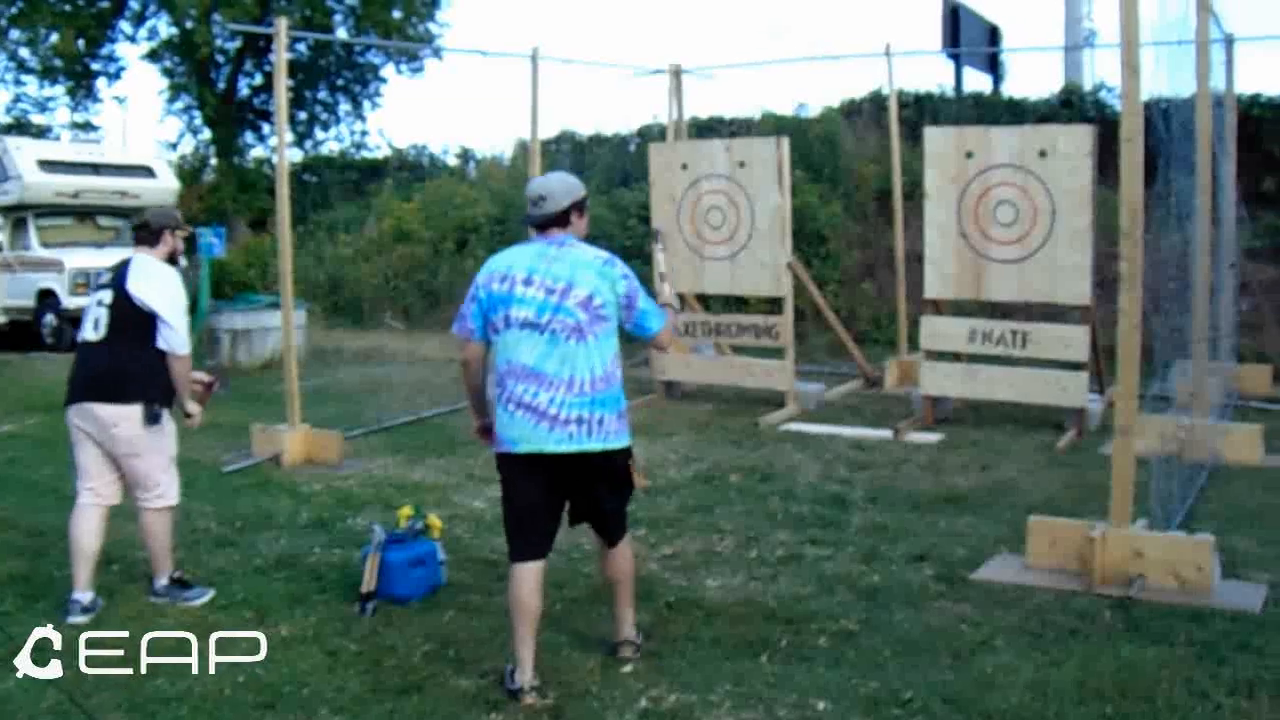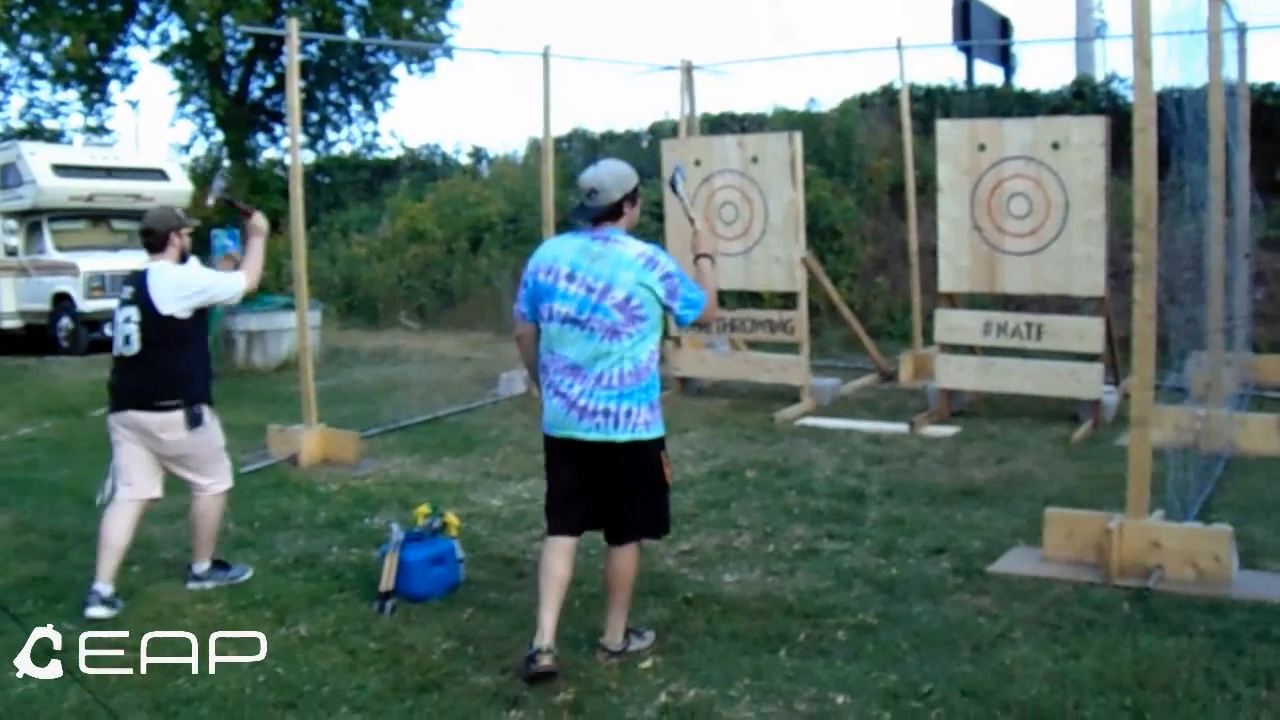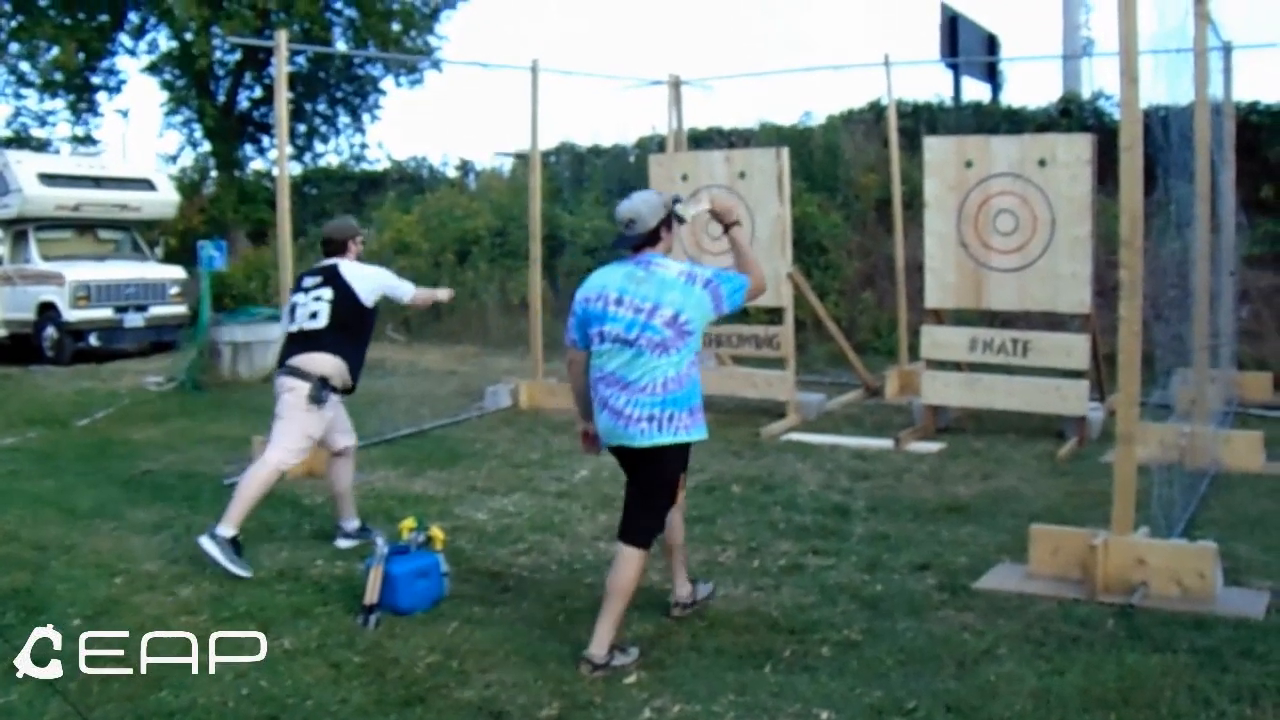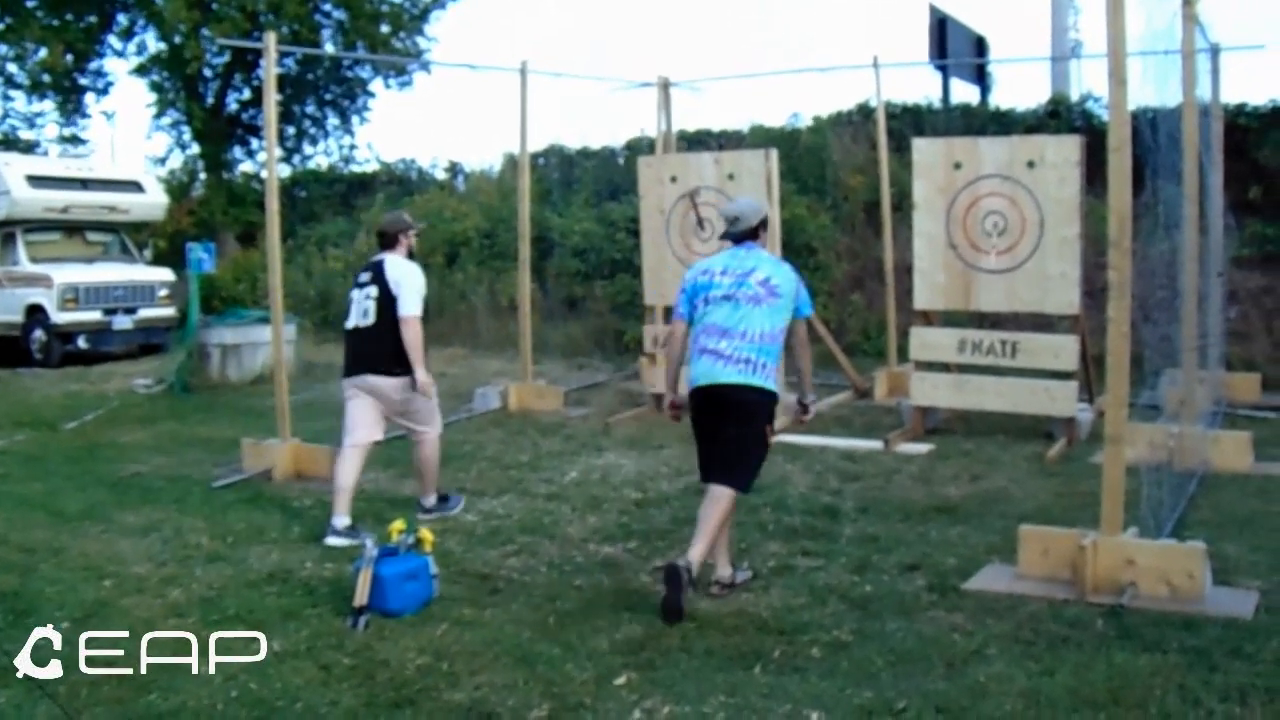
dt=1s
person 1, frame 1
left shoulder: (496, 269)
right shoulder: (606, 267)
left elbow: (471, 355)
right elbow: (661, 338)
left wrist: (480, 412)
right wrist: (668, 307)
left hip: (523, 436)
right hip: (599, 433)
left knee: (527, 552)
right knee: (613, 531)
left ankle: (523, 674)
right ankle: (627, 631)
person 1, frame 2
left shoulder: (547, 255)
right shoulder: (650, 263)
left elbow: (524, 333)
right elbow: (705, 312)
left wrist: (543, 387)
right wrist: (704, 258)
left hip: (564, 421)
right hip: (629, 424)
left knee: (561, 529)
right knee: (624, 534)
left ankle: (544, 641)
right ankle: (615, 637)
person 1, frame 3
left shoulder: (594, 284)
right shoulder: (692, 282)
left elbow: (576, 361)
right elbow: (756, 284)
left wrist: (586, 417)
right wrist: (733, 226)
left hip: (615, 426)
right hip: (665, 429)
left knee: (663, 502)
right knee: (635, 536)
left ankle: (683, 592)
right ankle: (600, 649)
person 1, frame 4
left shoulder: (699, 271)
right shoulder: (784, 273)
left elbow: (677, 334)
right elbow: (800, 341)
left wrist: (670, 390)
right wrist: (806, 395)
left hip: (703, 384)
right hip: (751, 386)
left knee: (717, 478)
right knee: (729, 482)
left ankle: (723, 570)
right ankle: (690, 563)
person 2, frame 1
left shoulder: (115, 276)
right shoulder: (162, 275)
right elbow: (176, 349)
left wrist: (186, 378)
right wrist: (188, 399)
left hip: (84, 402)
right hip: (131, 405)
left knee: (92, 495)
right knee: (156, 496)
left ankle: (80, 597)
right ankle: (165, 583)
person 2, frame 2
left shoulder: (134, 283)
right shoulder: (178, 279)
right elbow: (245, 281)
left wrist: (218, 274)
right wrist: (257, 236)
left hip: (127, 409)
right hip: (174, 411)
left knee: (127, 496)
right knee: (212, 481)
left ankle: (101, 590)
right ankle: (203, 568)
person 2, frame 3
left shoulder: (304, 280)
right shoulder: (363, 275)
left elbow: (290, 329)
right elbow: (414, 297)
right wrist: (437, 294)
left hip: (296, 375)
right hip: (315, 383)
left knee: (343, 447)
right knee: (277, 458)
left ankle: (349, 527)
right ankle: (223, 534)
person 2, frame 4
left shoulder: (363, 274)
right shoulder: (406, 270)
right elbow: (409, 320)
right wrist: (420, 369)
left hip: (358, 374)
right hip: (396, 374)
left knee: (355, 443)
right knee: (428, 432)
left ankle: (339, 524)
right ankle: (430, 502)
